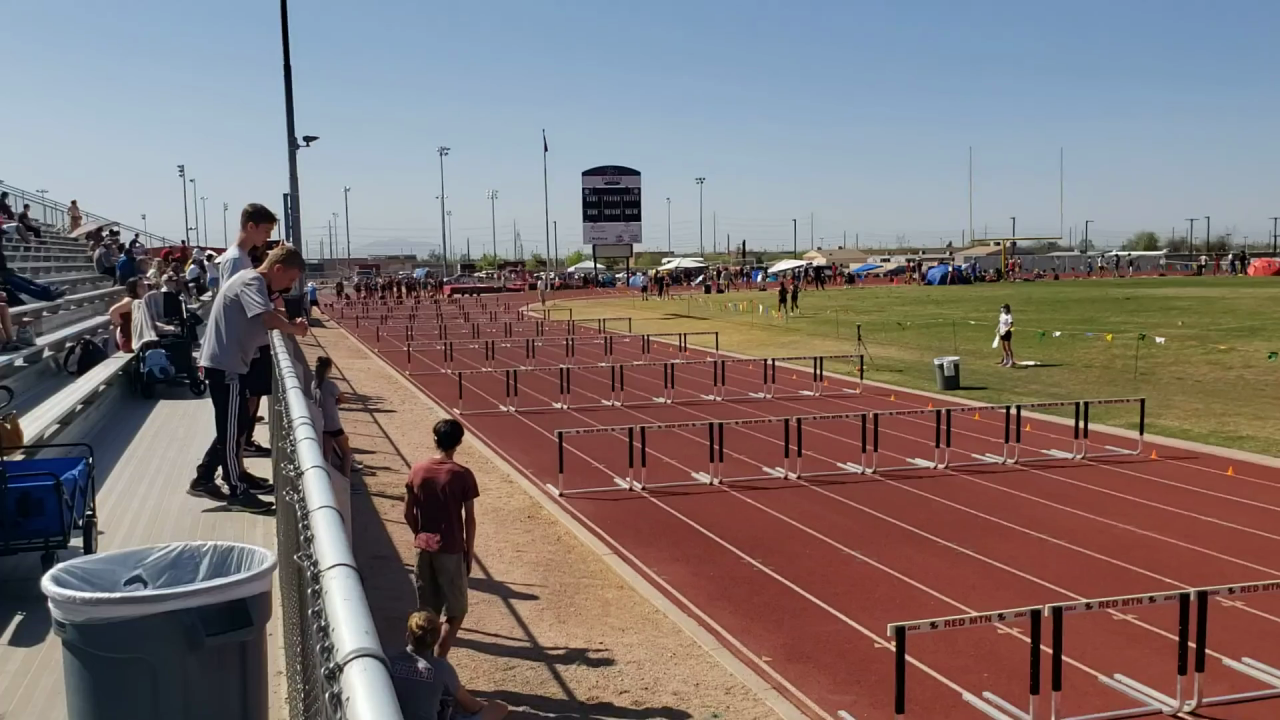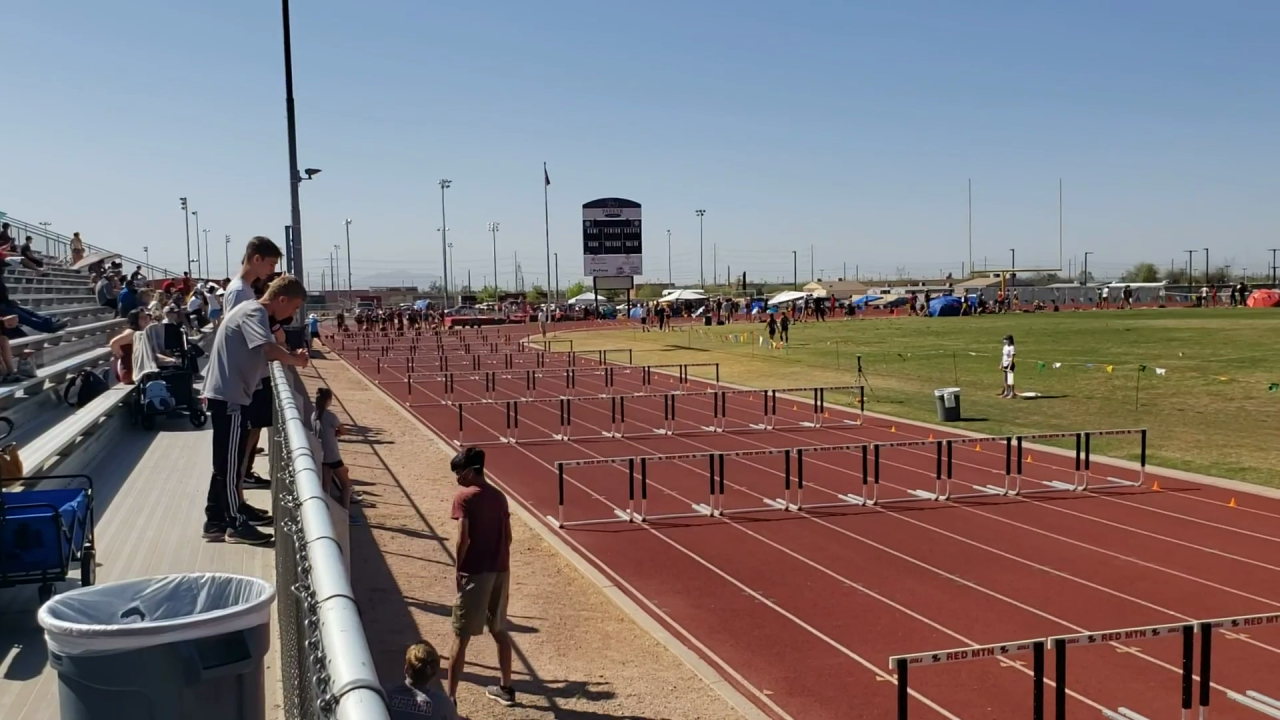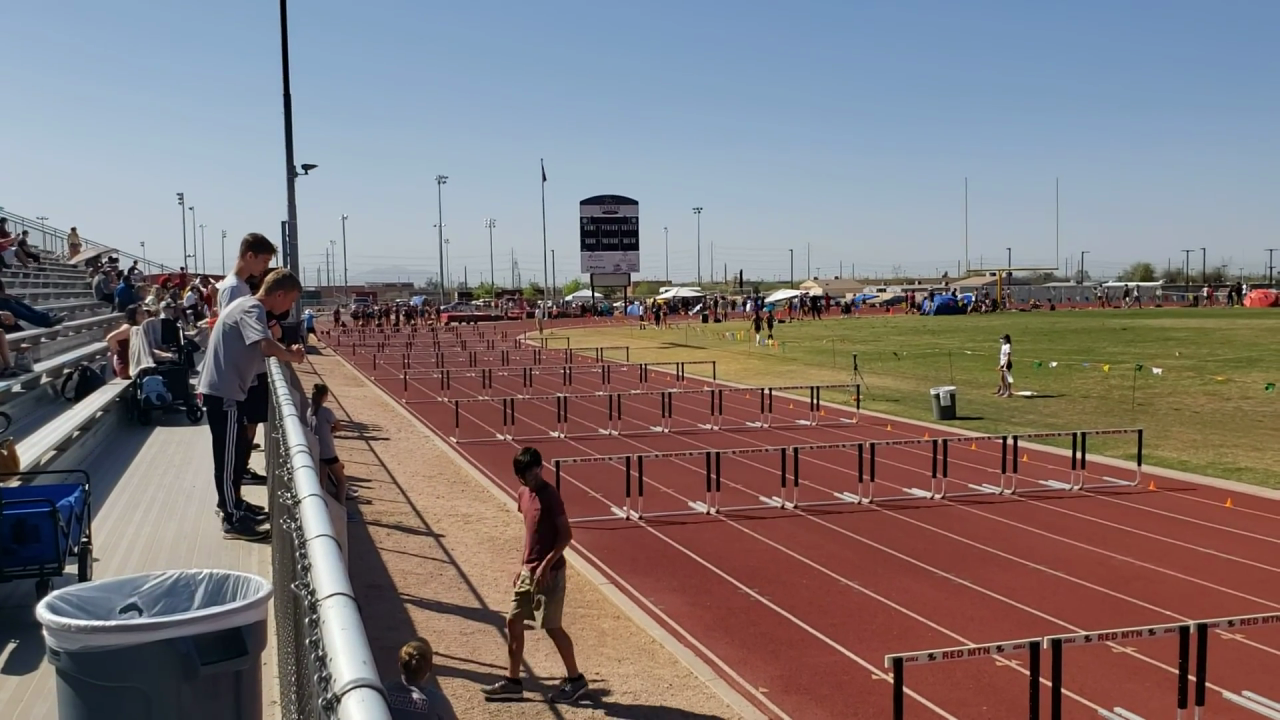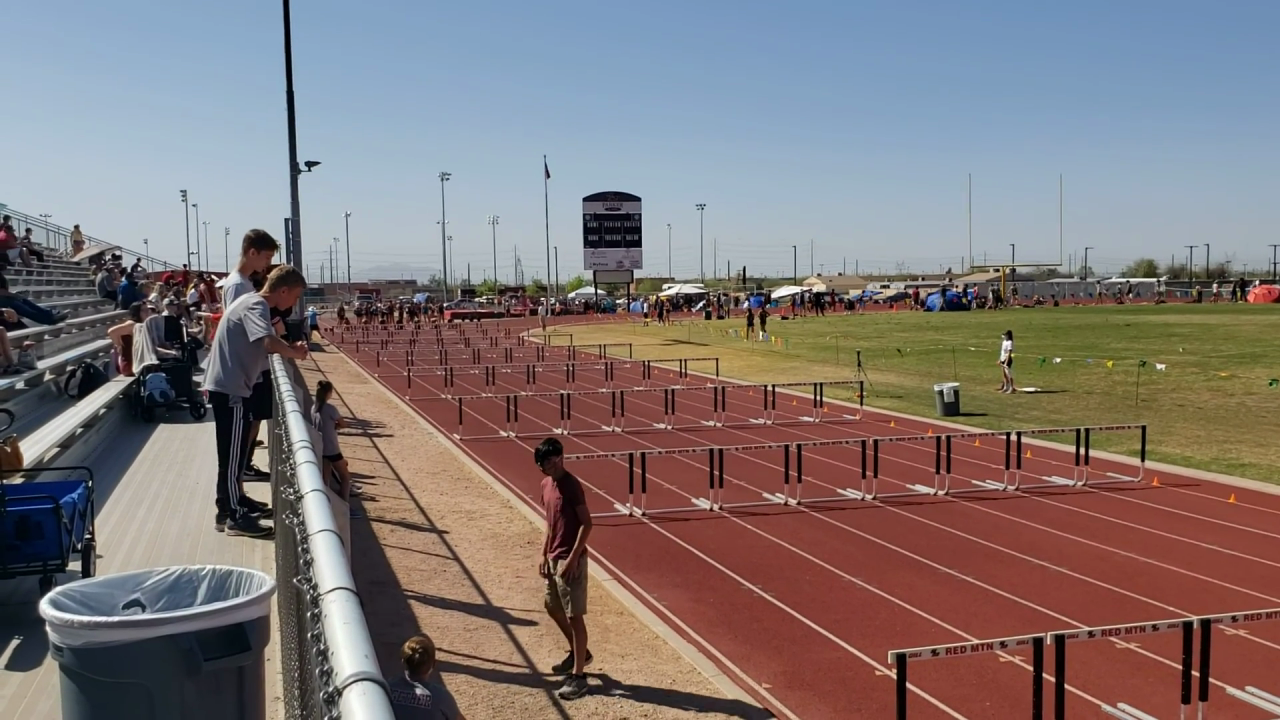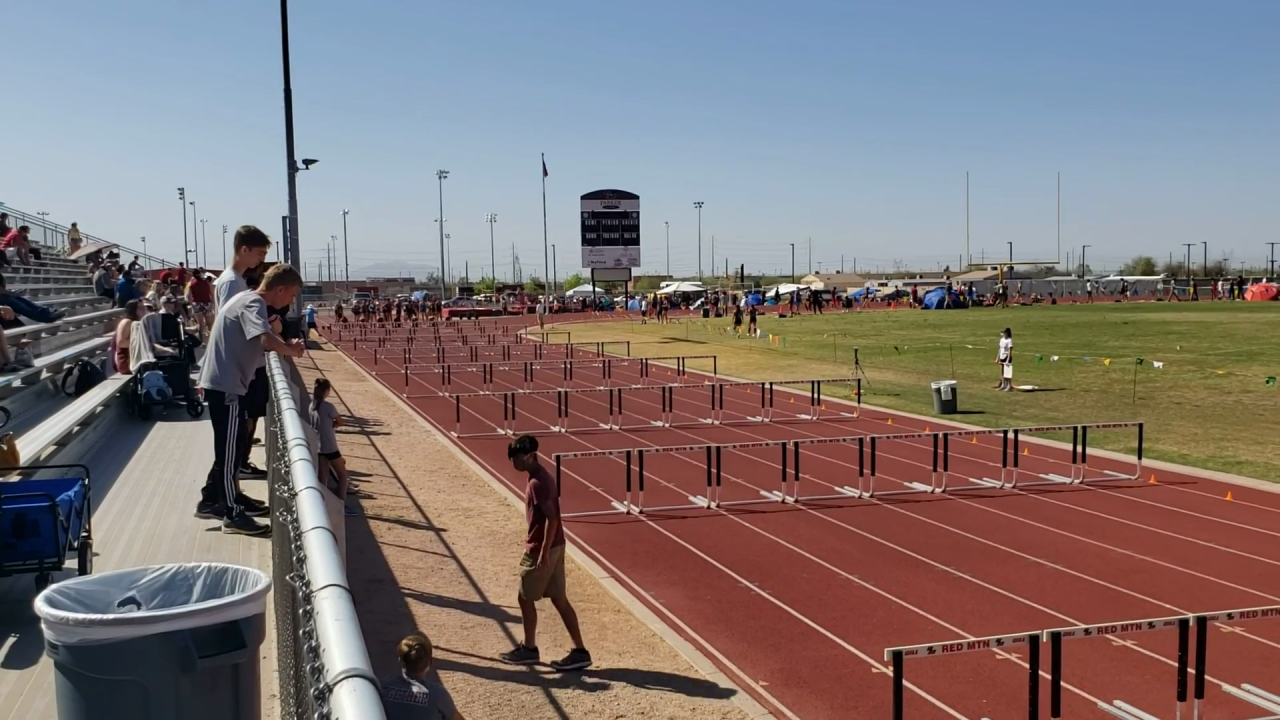
dt=0.7s
person 1, frame 1
left shoulder: (252, 281)
right shoulder: (252, 281)
left elbow: (268, 317)
right elbow: (269, 319)
left wrist: (289, 324)
right wrist: (295, 328)
left hip: (227, 363)
right hip: (225, 365)
left knee: (237, 425)
right knee: (231, 429)
left ankle: (204, 478)
right ankle: (237, 492)
person 1, frame 2
left shoulder: (254, 311)
right shoulder: (254, 312)
left elbow: (266, 350)
right elbow: (270, 350)
left wrist: (290, 355)
right wrist: (296, 359)
left hip: (227, 394)
right hip: (228, 396)
left knee: (226, 461)
right knee: (230, 462)
left ankle: (216, 519)
right ankle: (236, 525)
person 1, frame 3
left shoulder: (250, 306)
right shoulder: (252, 309)
left elbow: (263, 344)
right elbow: (267, 346)
left wrist: (287, 352)
right wrist: (293, 355)
left hip: (226, 389)
right hip: (223, 392)
left knee: (238, 452)
right knee: (229, 457)
left ankle: (234, 507)
right ankle: (233, 521)
person 1, frame 4
left shoulder: (255, 303)
right shoulder: (256, 306)
left elbow: (267, 341)
right elbow: (271, 343)
left wrist: (291, 349)
right wrist: (297, 352)
left hip: (231, 386)
right hip: (230, 388)
left knee: (235, 451)
right knee: (234, 453)
left ankle: (229, 504)
right ankle: (236, 518)
person 1, frame 5
left shoulder: (250, 300)
right shoulder: (253, 303)
left elbow: (262, 339)
right elbow: (267, 341)
left wrist: (287, 347)
right wrist: (292, 350)
left hip: (222, 383)
right hip: (225, 386)
left knee: (234, 447)
right knee: (229, 450)
left ankle: (212, 500)
right ankle: (233, 515)
person 2, frame 1
left shoulder: (245, 256)
right shoulder: (234, 259)
left wrist: (272, 302)
left knee: (254, 395)
right knee: (248, 398)
left ankle: (245, 441)
right ankle: (239, 445)
person 2, frame 2
left shoulder: (248, 289)
right shoulder: (238, 290)
left wrist: (272, 333)
left knee: (254, 428)
right knee: (249, 430)
left ankle: (245, 473)
right ankle: (240, 476)
person 2, frame 3
left shoulder: (243, 285)
right shoulder: (233, 287)
left wrist: (269, 328)
right wrist: (269, 328)
left hip: (253, 369)
left knee: (250, 424)
right knee: (246, 425)
left ankle: (241, 469)
right ankle: (239, 471)
person 2, frame 4
left shoulder: (246, 282)
right shoulder: (237, 285)
left wrist: (272, 326)
right wrist: (271, 329)
left knee: (253, 421)
right knee: (249, 422)
left ankle: (244, 466)
right ankle: (241, 468)
person 2, frame 5
left shoulder: (240, 279)
right shoulder: (231, 282)
left wrist: (268, 325)
right wrist: (268, 328)
left knee: (250, 417)
right knee: (246, 418)
left ankle: (241, 463)
right ankle: (237, 465)
person 3, frame 1
left shoulder: (417, 470)
right shoulder: (462, 475)
left elbow: (408, 514)
right elbow: (469, 519)
right wrist: (469, 553)
left hip: (423, 550)
right hip: (451, 552)
right knee: (455, 614)
person 3, frame 2
left shoulder: (465, 497)
right shoulder: (499, 496)
left elbow: (463, 539)
left wrist: (458, 571)
left hip: (475, 573)
right hip: (500, 571)
left knee: (462, 637)
right knee: (499, 631)
left ankle: (450, 698)
right ankle: (505, 687)
person 3, frame 3
left shoulder: (551, 496)
right shoulder: (523, 493)
left elbow: (565, 535)
left wrist: (546, 565)
right wrist: (523, 566)
left hip: (549, 572)
right hip: (530, 570)
left knee: (552, 628)
right knee: (513, 622)
left ankle: (576, 678)
right ankle: (512, 681)
person 3, frame 4
left shoulder: (571, 486)
right shoulder: (546, 485)
left elbow: (586, 524)
left wrist: (572, 558)
right wrist: (544, 554)
left hip: (571, 560)
right hip: (555, 558)
left knee: (574, 616)
right knee: (553, 609)
left ankle: (578, 676)
right ankle: (578, 654)
person 3, frame 5
left shoulder: (536, 482)
right shoulder: (539, 477)
left elbow: (551, 518)
left wrist: (543, 553)
left hip: (539, 550)
right hip: (552, 546)
left knee: (526, 599)
right knee: (559, 599)
left ankle: (529, 648)
right ankle: (579, 652)
